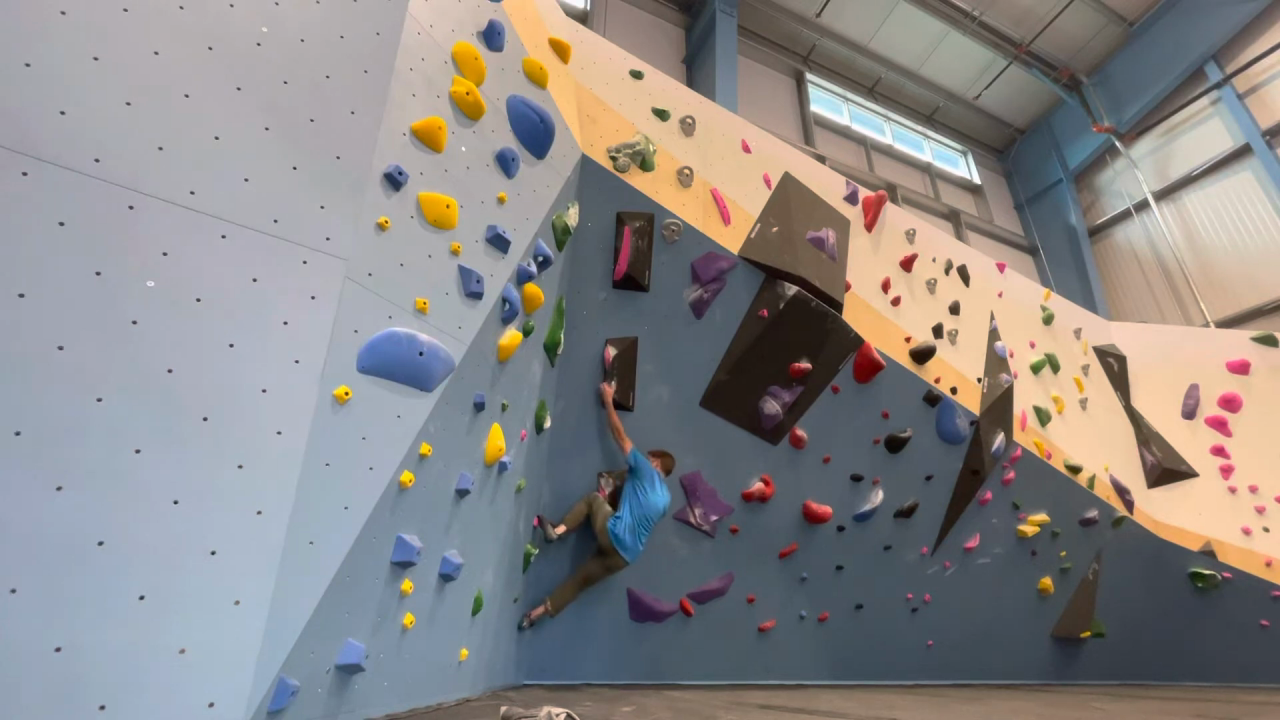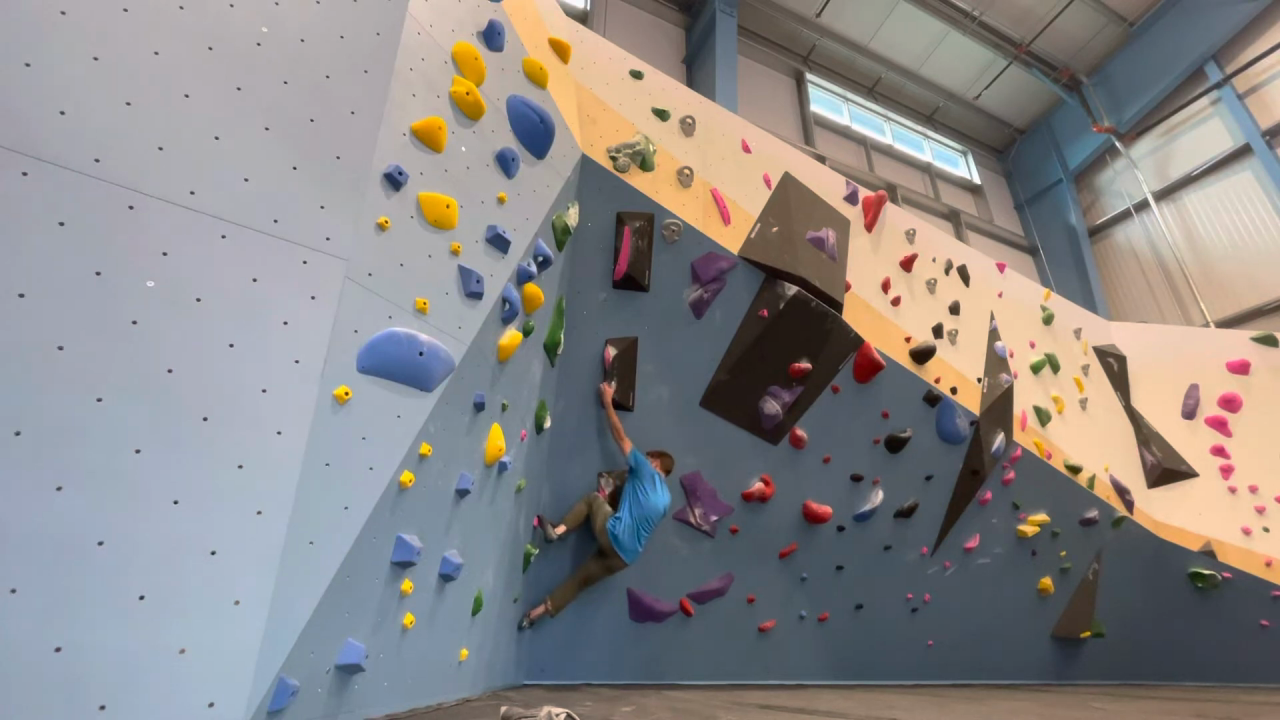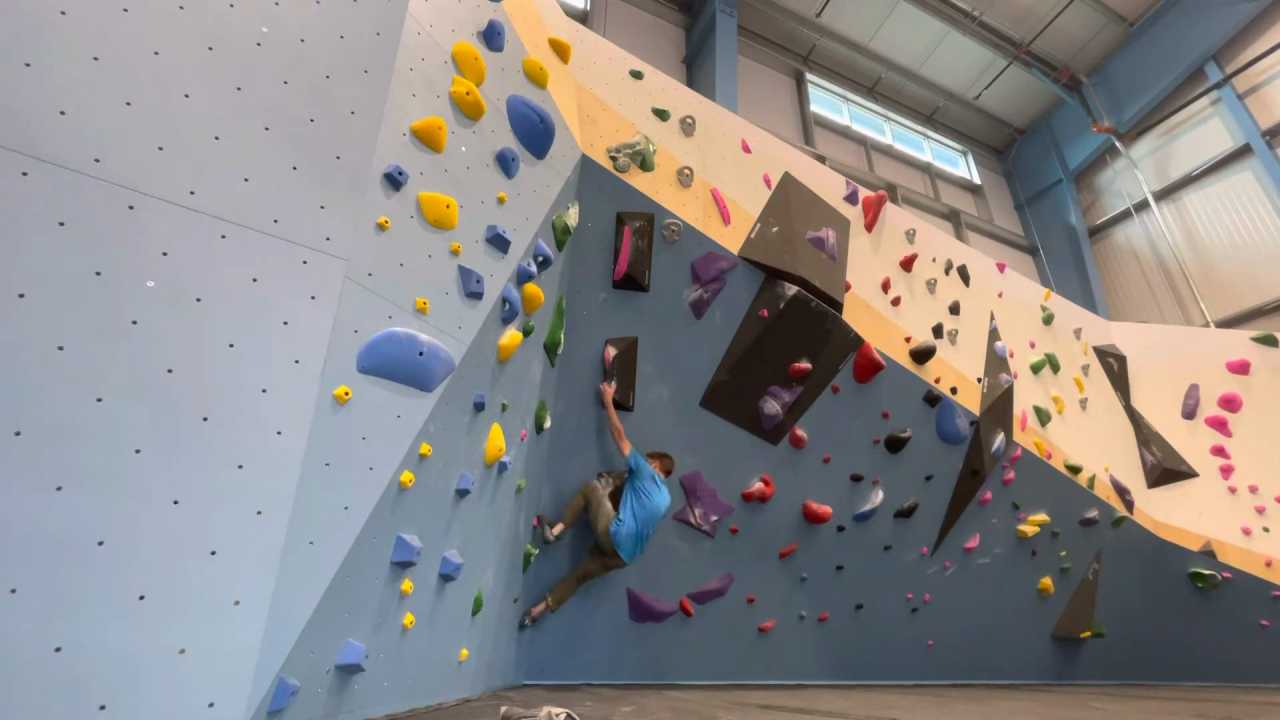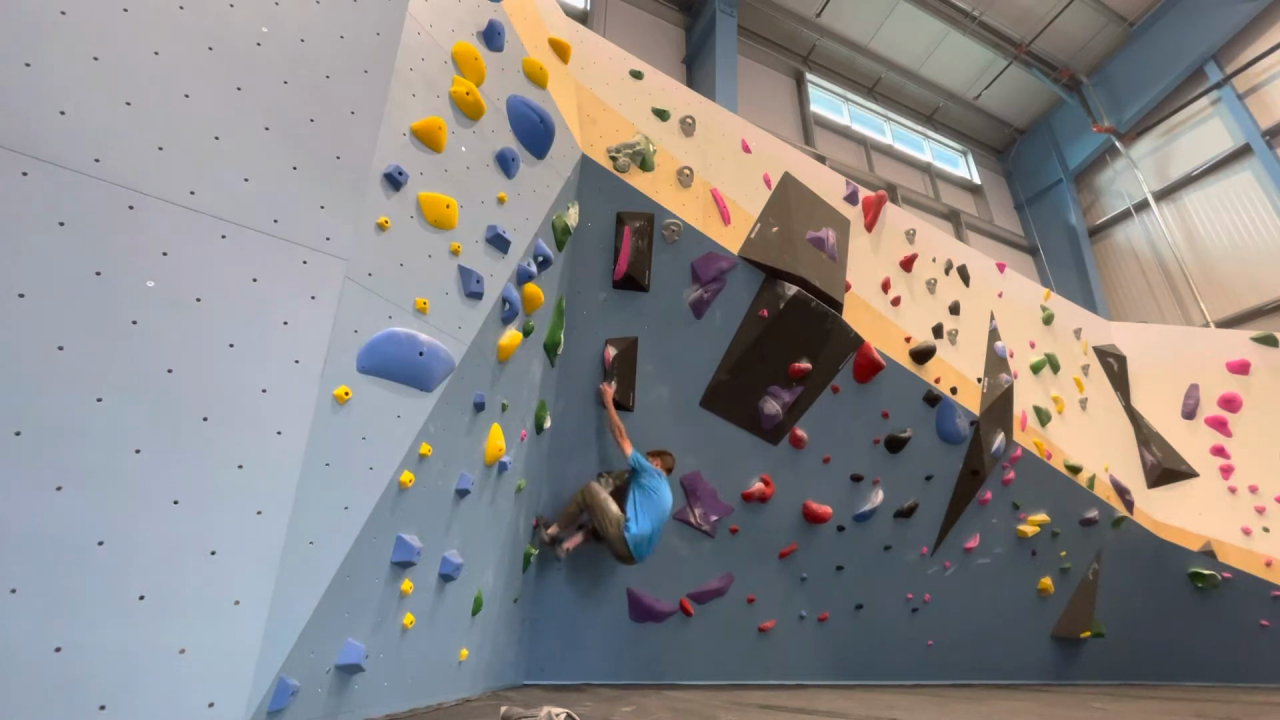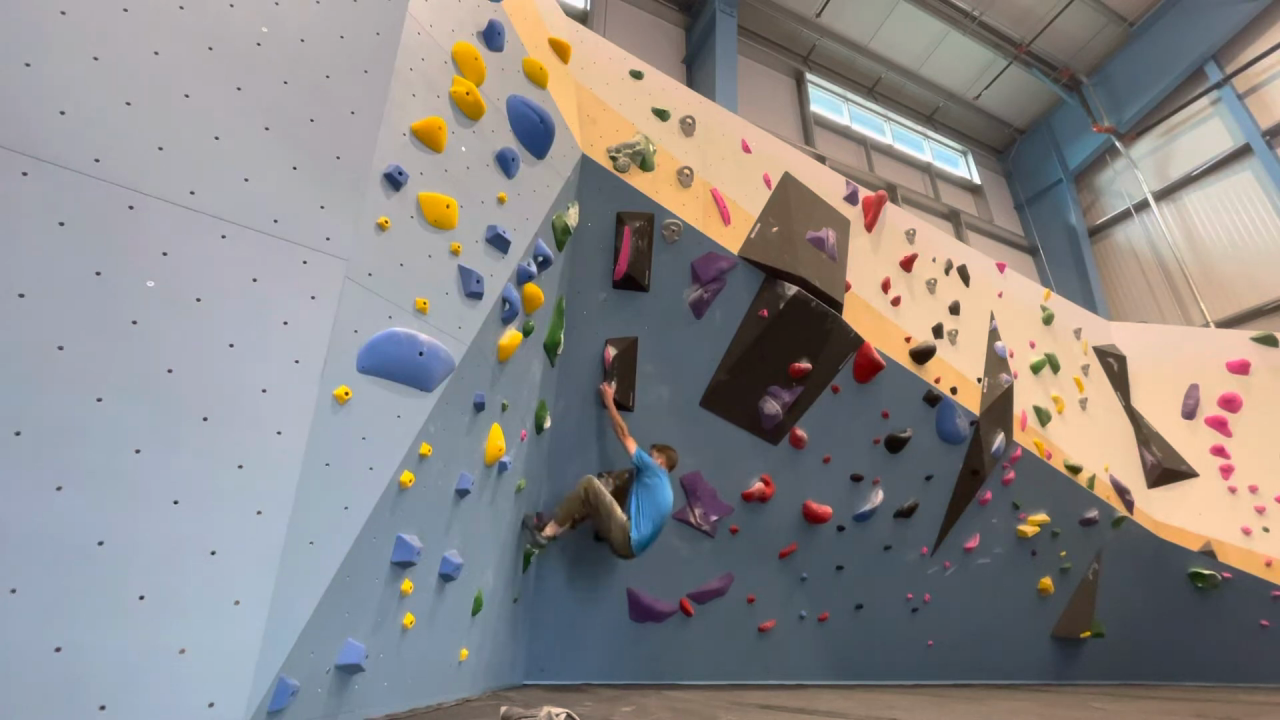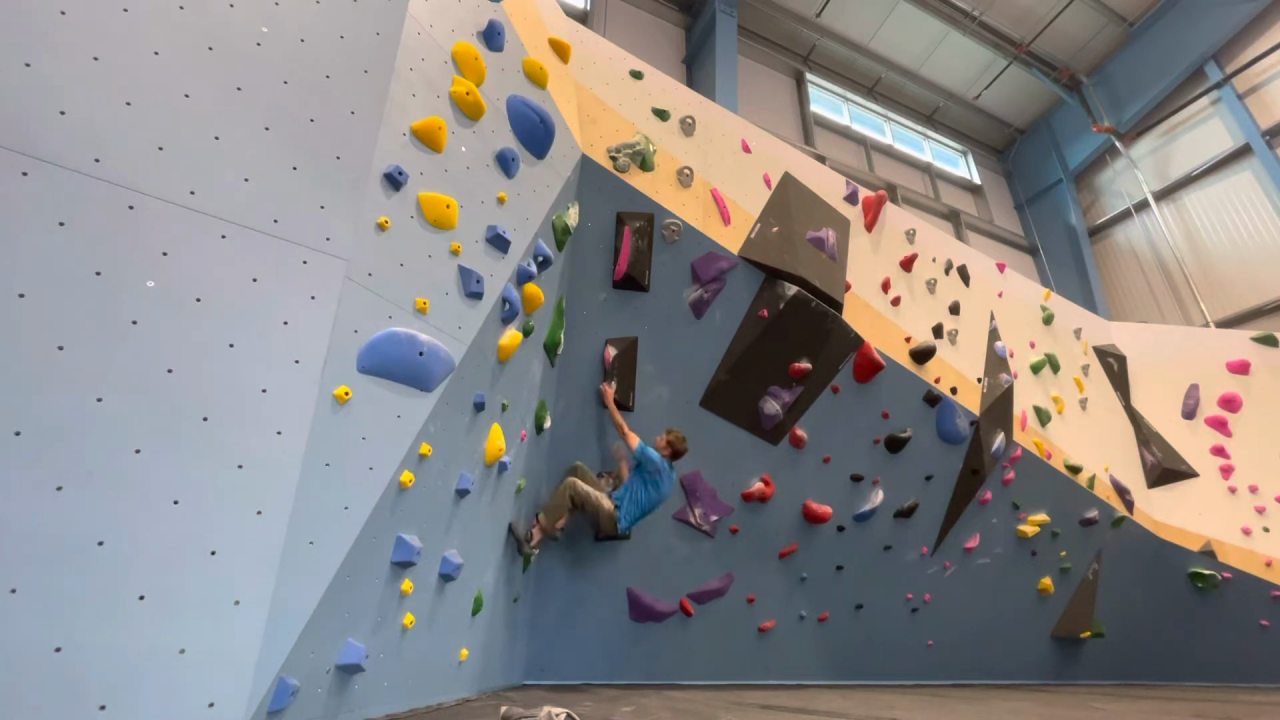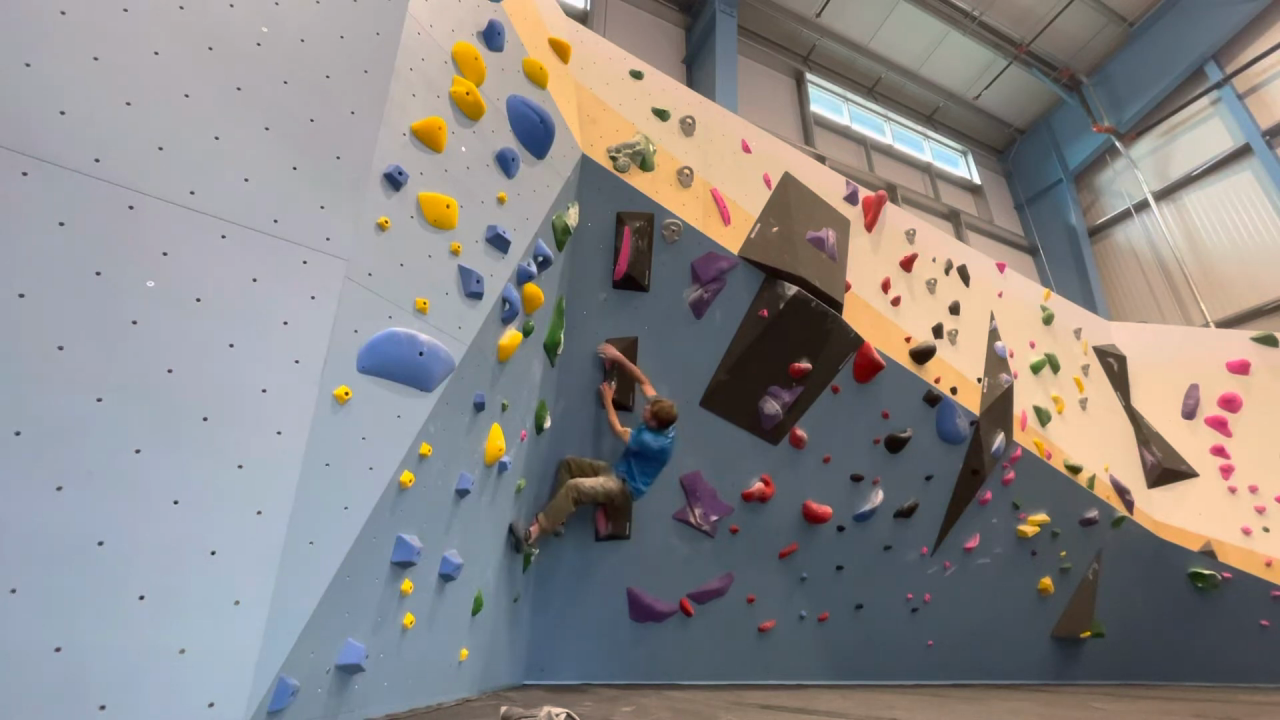
dt=0.4s
person 1, frame 1
left shoulder: (645, 471)
right shoulder: (665, 498)
left elbow: (620, 436)
left wrist: (608, 401)
right wrist: (615, 495)
left hip: (613, 535)
right hip: (627, 554)
left knee: (593, 498)
right knee: (580, 579)
left ankle: (557, 530)
right ankle: (540, 611)
person 1, frame 2
left shoulder: (645, 471)
right shoulder: (665, 498)
left elbow: (620, 436)
left wrist: (607, 401)
right wrist: (615, 499)
left hip: (613, 536)
right hip: (627, 555)
left knee: (593, 498)
right knee: (581, 579)
left ankle: (557, 530)
right ankle: (539, 611)
person 1, frame 3
left shoulder: (645, 472)
right shoulder: (665, 498)
left elbow: (620, 437)
left wrist: (608, 401)
left hip: (613, 537)
right hip: (625, 556)
left knee: (591, 487)
right knee: (580, 574)
left ankle: (555, 530)
right ankle: (539, 609)
person 1, frame 4
left shoulder: (648, 472)
right shoulder: (665, 493)
left elbow: (621, 437)
left wrist: (608, 401)
left hip: (624, 543)
right hip: (634, 553)
left knee: (592, 489)
right knee: (599, 519)
left ankle: (552, 531)
right ankle: (569, 544)
person 1, frame 5
left shoulder: (653, 469)
right shoulder: (664, 487)
left elbow: (624, 435)
left wrist: (608, 401)
left hip: (626, 540)
right hip: (630, 544)
left knee: (589, 483)
right knee: (591, 502)
left ankle: (547, 533)
right ankle: (553, 528)
person 1, frame 6
left shoulder: (656, 462)
right shoulder: (667, 475)
left elbow: (625, 432)
left wrist: (609, 400)
right wrist: (623, 462)
left hip: (614, 519)
right hip: (615, 509)
left knee: (572, 485)
right knee: (578, 470)
left ankle: (533, 539)
right ankle: (557, 524)
person 1, frame 7
left shoulder: (653, 442)
right shoulder: (663, 425)
left elbow: (618, 430)
right elbow: (643, 381)
left wrist: (607, 401)
right wrist: (618, 358)
left hip: (624, 486)
right hip: (616, 473)
left knee: (573, 487)
right knee: (567, 463)
left ankle: (531, 535)
right ankle: (556, 520)
